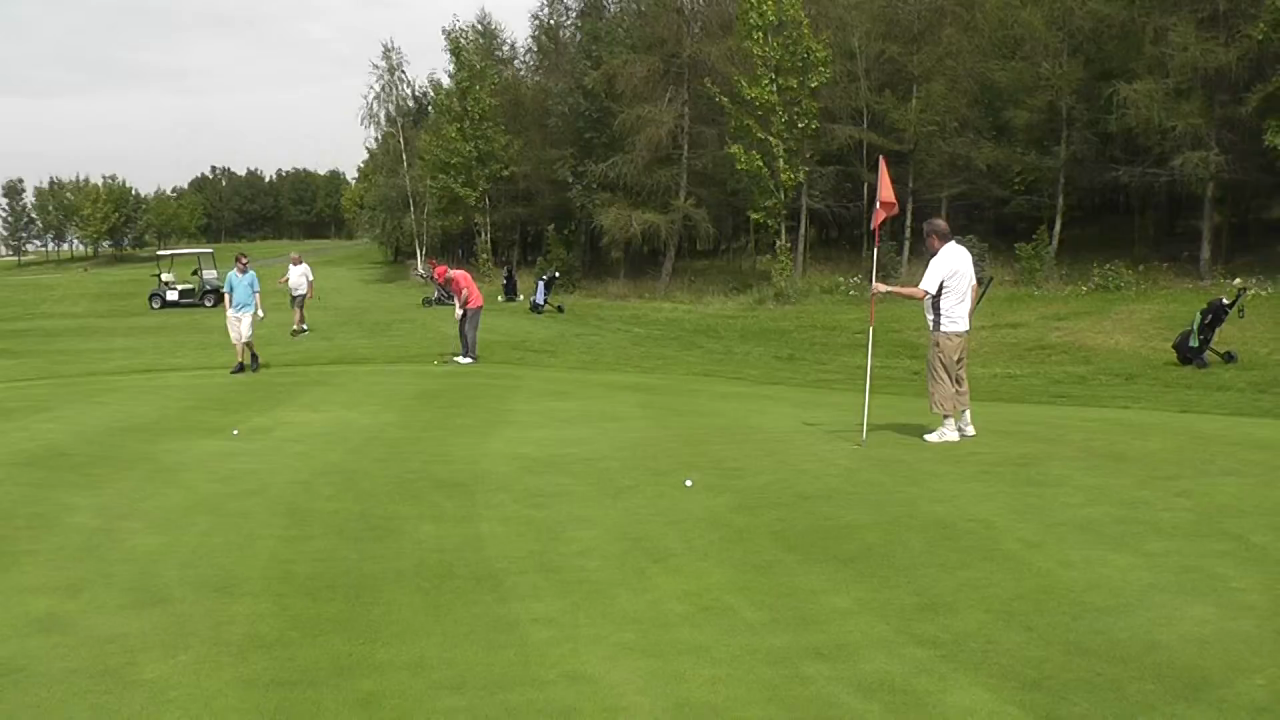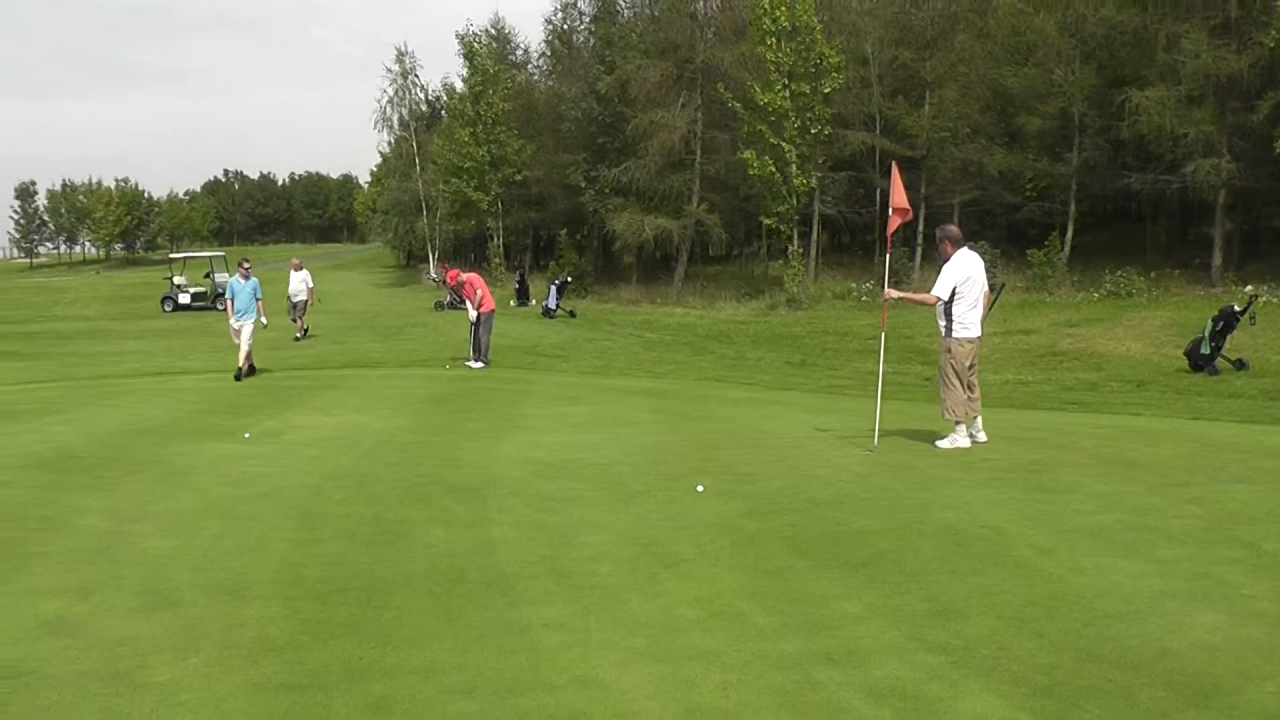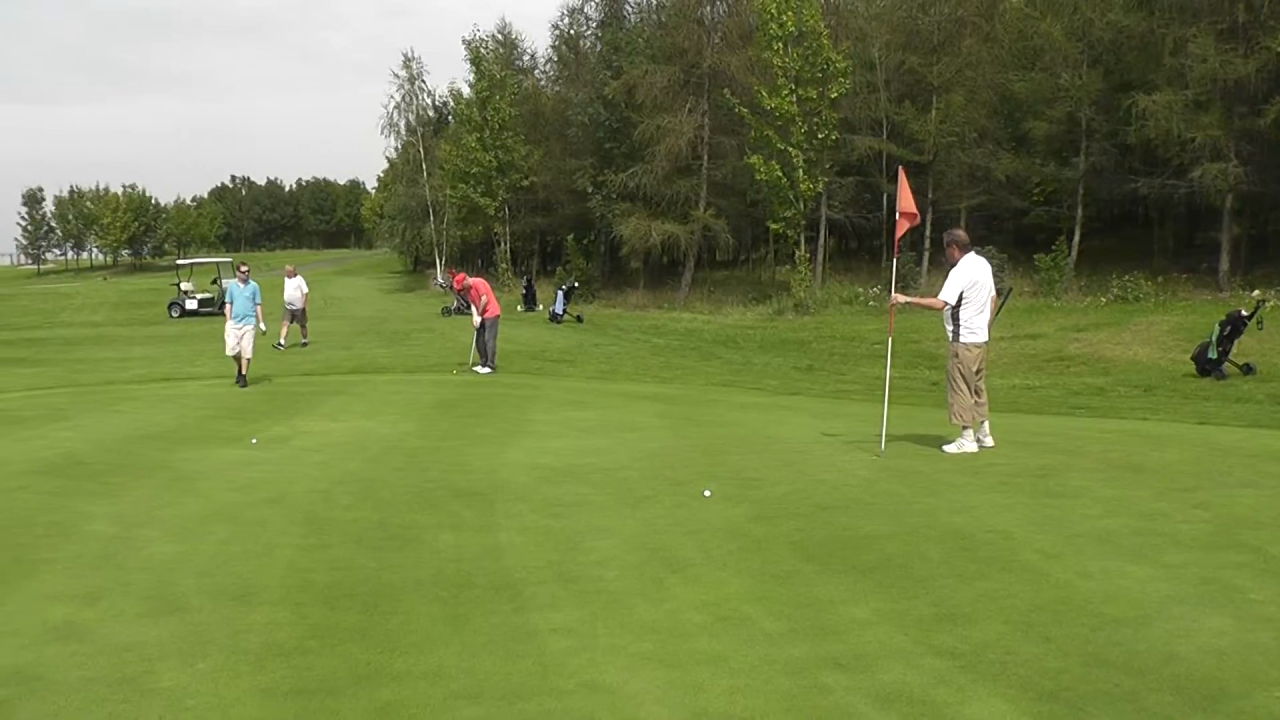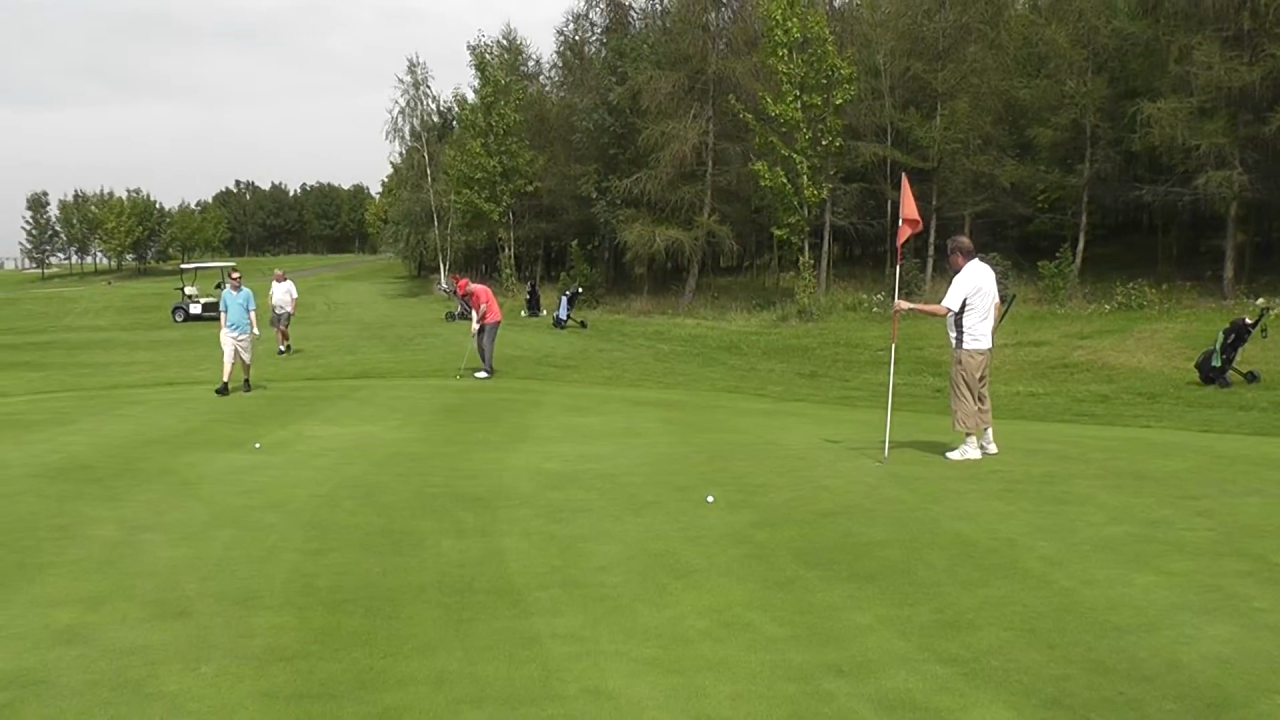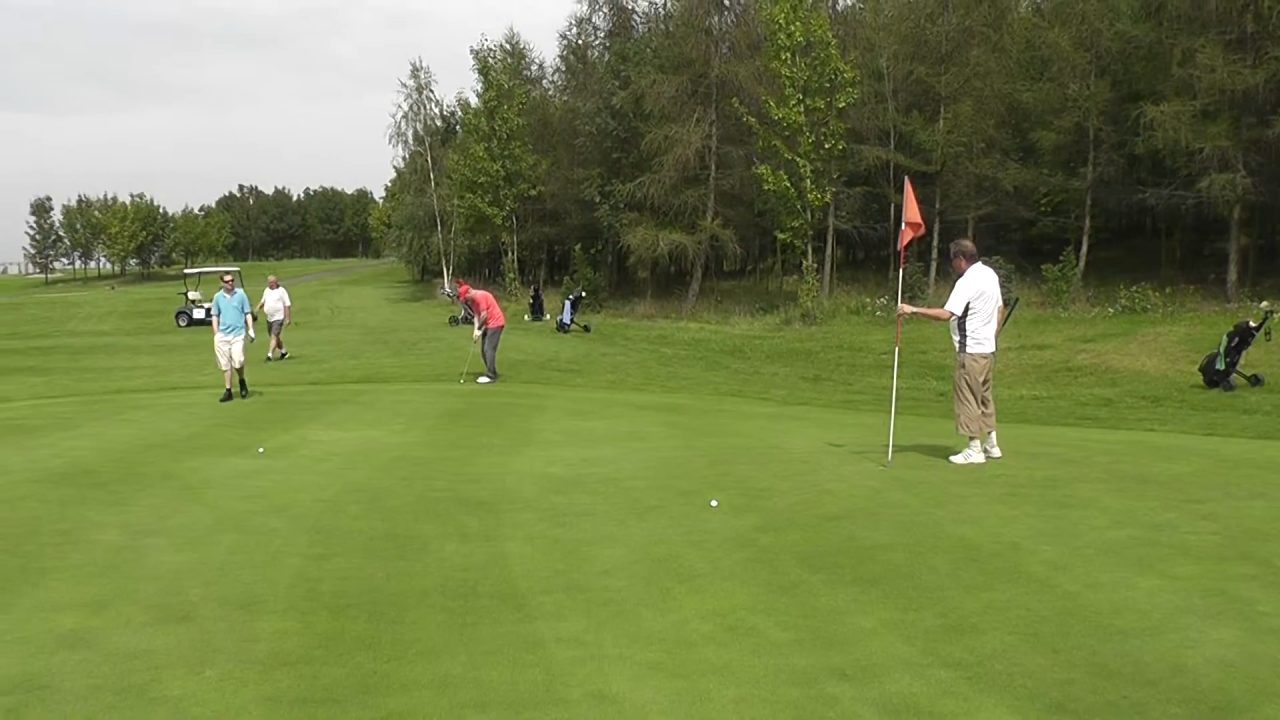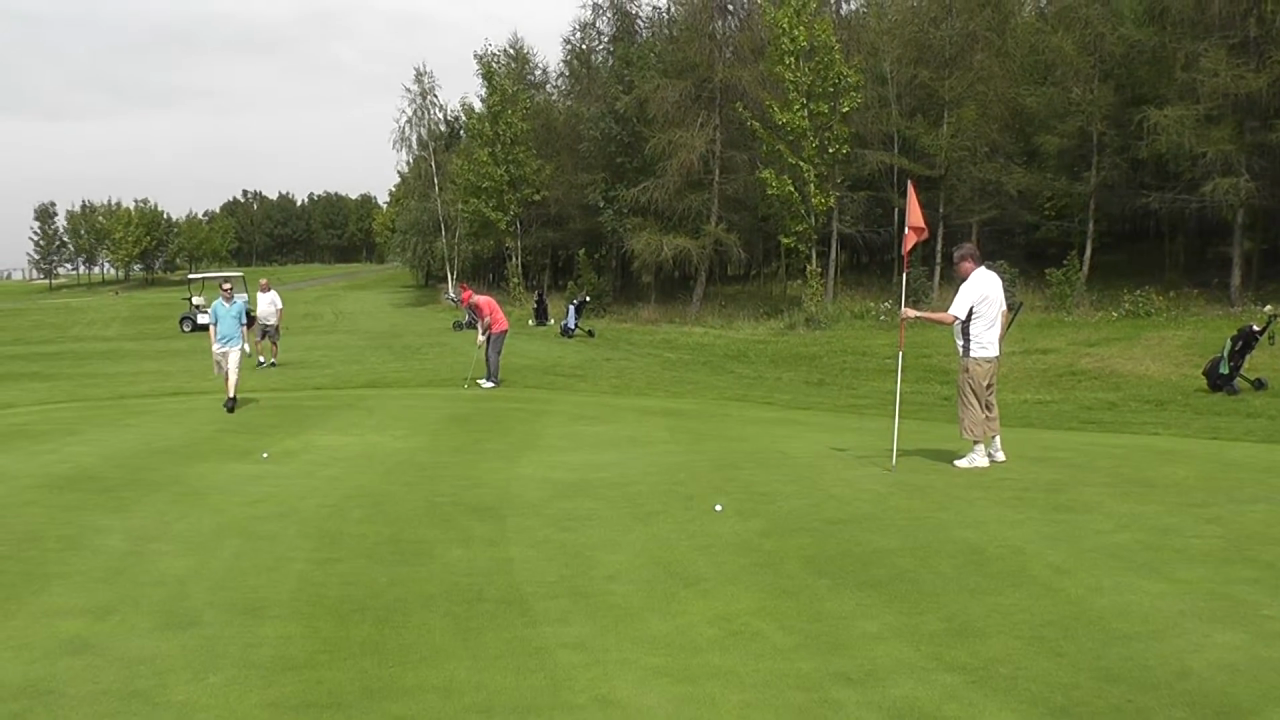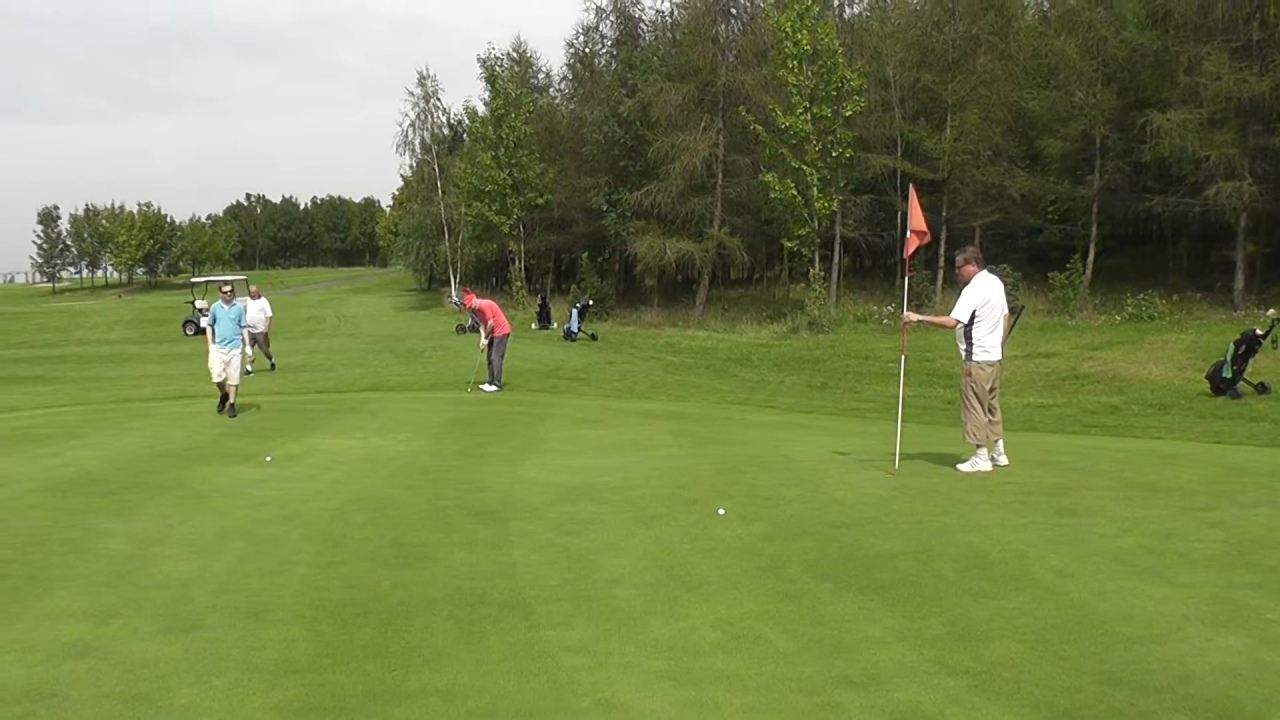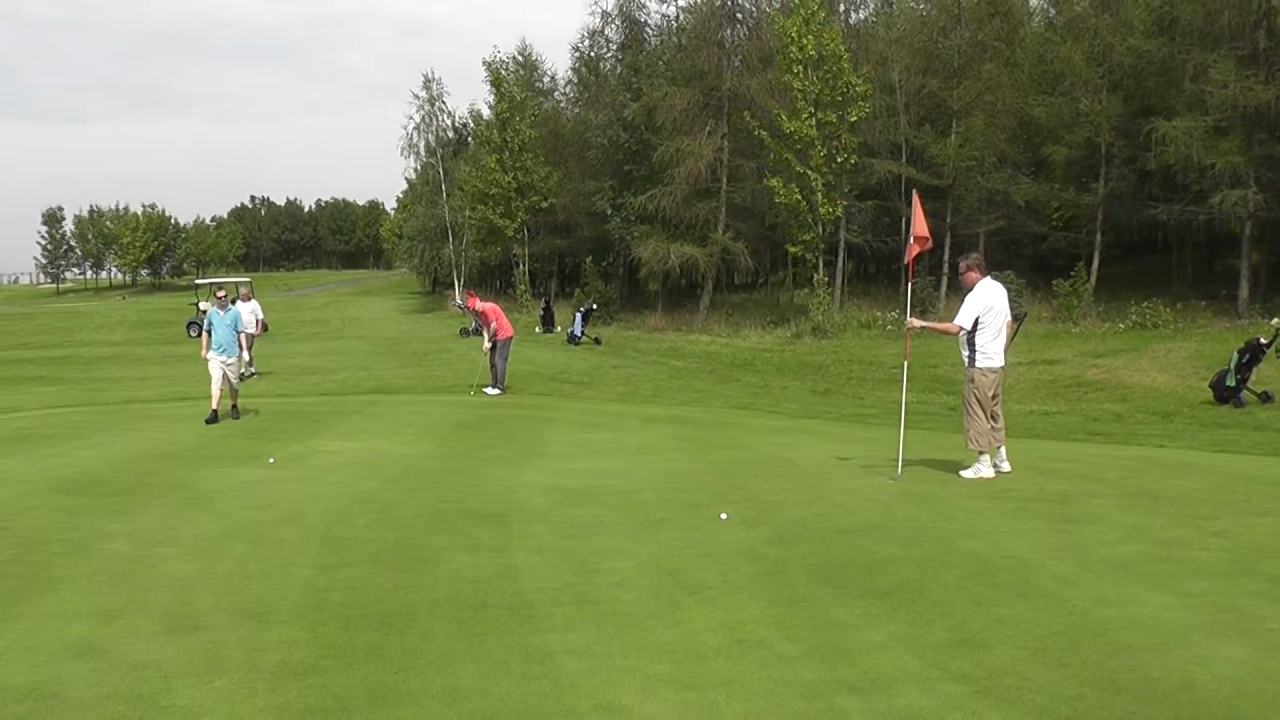
dt=0.3s
person 1, frame 1
left shoulder: (941, 260)
right shoulder: (963, 253)
left elbow: (920, 292)
right elbow: (973, 287)
left wrist: (887, 289)
left hip: (945, 328)
right hip: (961, 326)
left knee: (941, 376)
right knee: (958, 375)
left ankle: (948, 428)
right ankle: (965, 423)
person 1, frame 2
left shoulder: (954, 266)
right shoulder: (975, 259)
left elbow: (932, 299)
right elbow: (985, 293)
left wrist: (900, 295)
left hip: (956, 335)
right hip: (973, 332)
left knee: (953, 383)
right knee: (970, 381)
left ankle: (960, 434)
right ankle: (977, 429)
person 1, frame 3
left shoulder: (961, 271)
right shoulder: (983, 264)
left elbow: (939, 303)
right elbow: (992, 298)
left wrist: (907, 300)
left hip: (964, 339)
right hip: (980, 337)
left knee: (961, 388)
right knee: (977, 386)
left ankle: (967, 438)
right ankle: (984, 434)
person 1, frame 4
left shoulder: (965, 278)
right shoulder: (986, 271)
left elbow: (943, 310)
right elbow: (996, 304)
left wrist: (910, 306)
left hip: (967, 346)
right hip: (984, 343)
left knee: (964, 395)
right knee: (981, 393)
left ankle: (971, 445)
right ankle: (987, 441)
person 1, frame 5
left shoulder: (968, 282)
right shoulder: (990, 274)
left elbow: (946, 314)
right elbow: (999, 308)
left wrist: (914, 310)
left hip: (971, 350)
right hip: (987, 347)
left knee: (968, 398)
right knee: (984, 397)
left ankle: (974, 449)
right ankle: (991, 444)
person 1, frame 6
left shoulder: (971, 286)
right shoulder: (994, 278)
left elbow: (950, 318)
right elbow: (1003, 312)
left wrist: (917, 314)
left hip: (974, 354)
right hip: (991, 352)
left knee: (972, 402)
right knee: (988, 401)
left ankle: (978, 453)
right ankle: (995, 449)
person 1, frame 7
left shoulder: (974, 289)
right shoulder: (995, 282)
left elbow: (952, 322)
right elbow: (1005, 316)
left wrist: (920, 318)
left hip: (977, 358)
right hip: (993, 356)
left knee: (974, 406)
right knee: (991, 405)
left ankle: (982, 457)
right ankle: (998, 452)
person 1, frame 8
left shoulder: (978, 296)
right shoulder: (999, 289)
left elbow: (955, 328)
right elbow: (1008, 323)
left wrist: (923, 324)
left hip: (980, 364)
right hip: (996, 362)
left knee: (977, 413)
right knee: (994, 411)
left ankle: (984, 463)
right ankle: (1000, 459)
